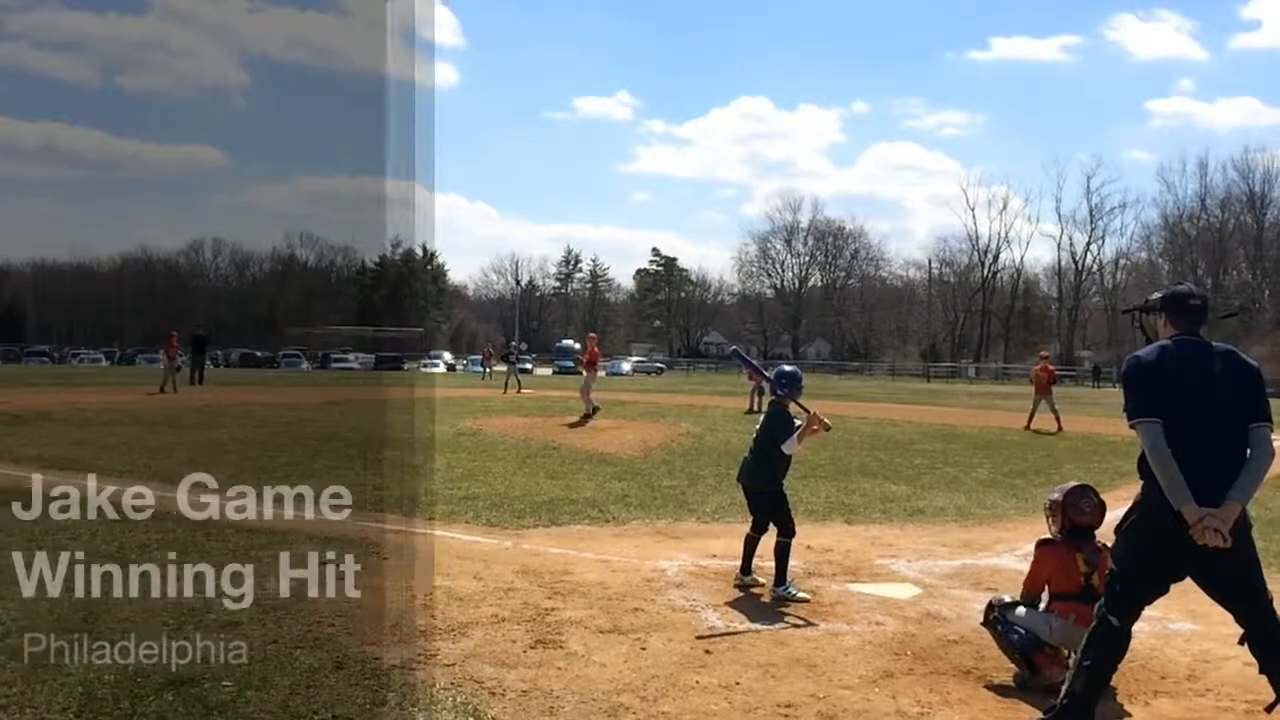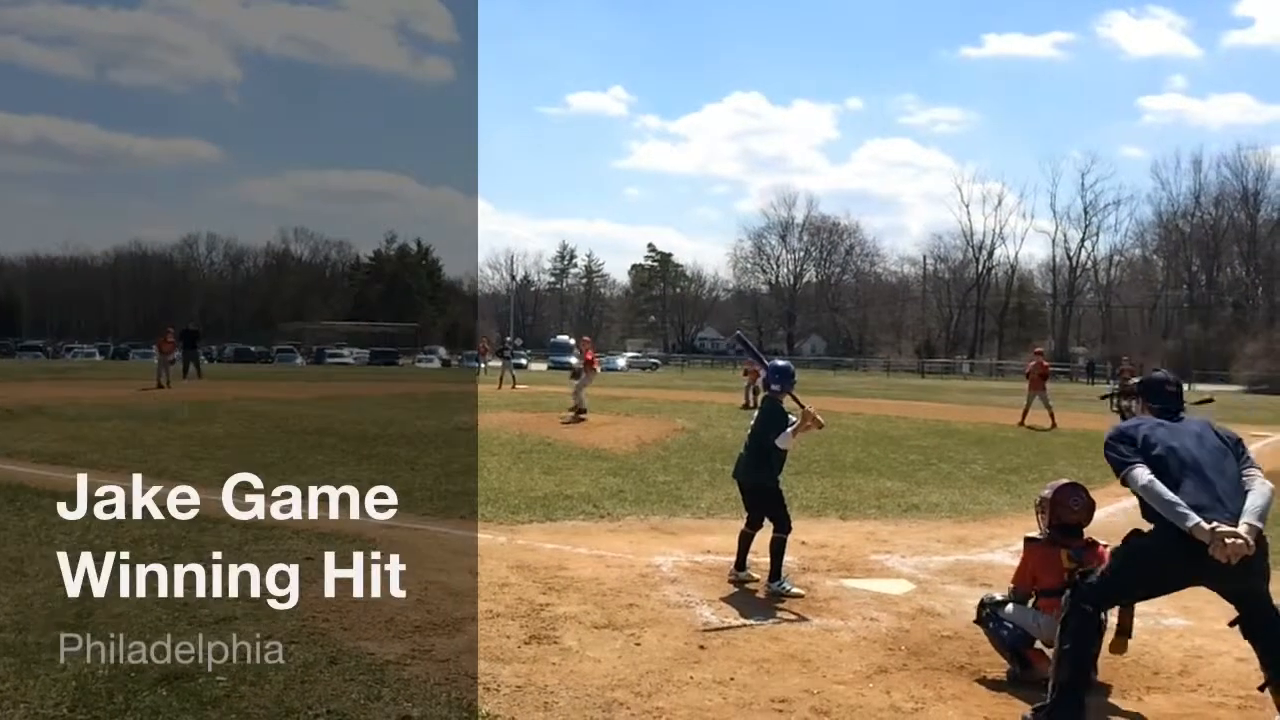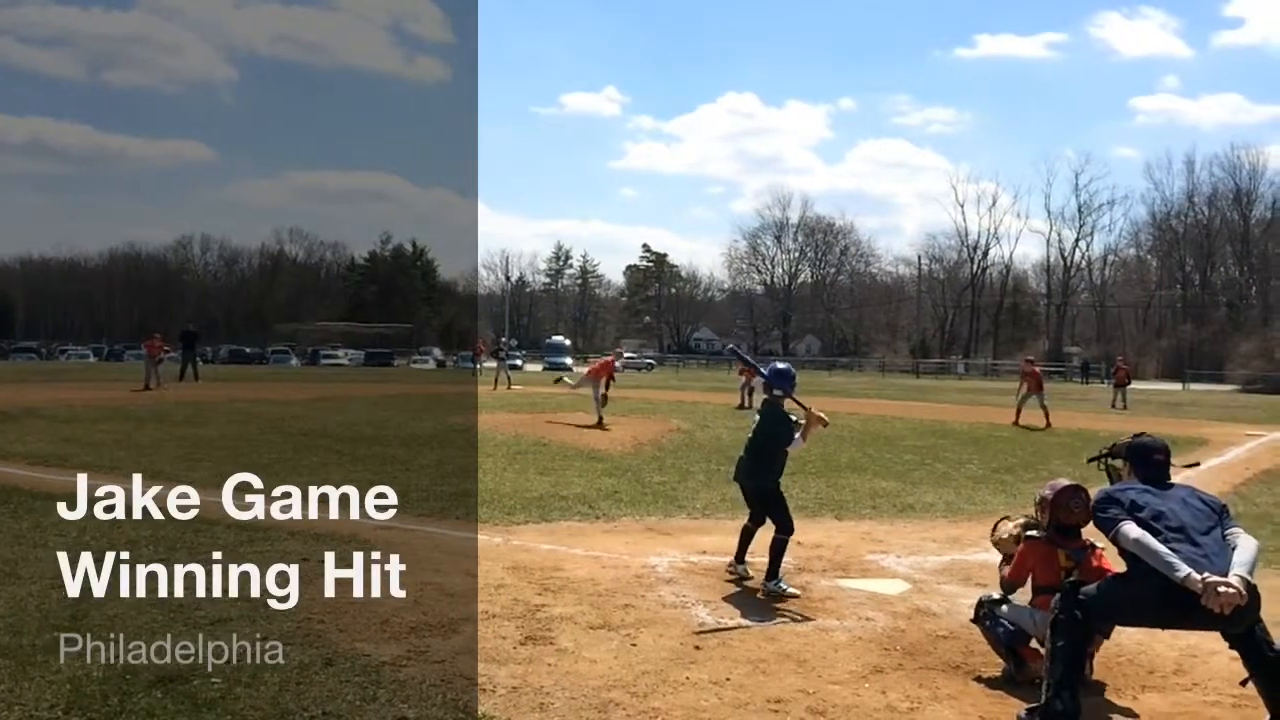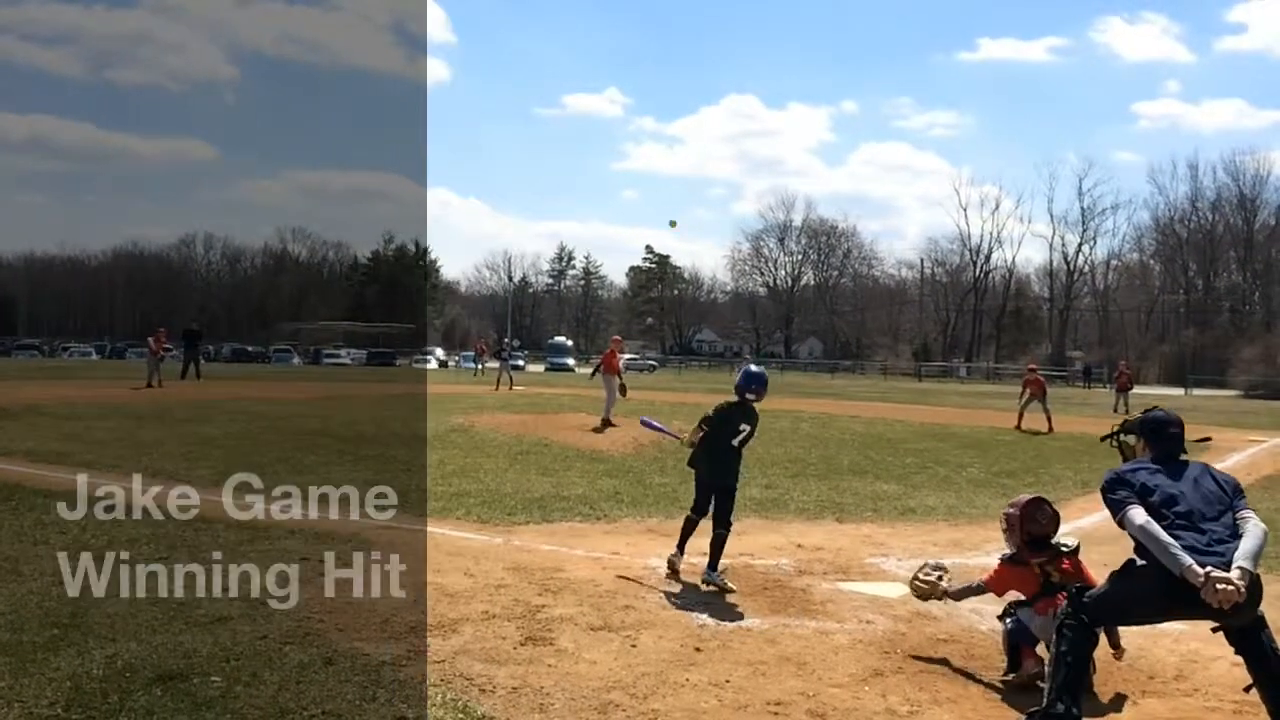
dt=0.7s
person 1, frame 1
left shoulder: (1144, 363)
right shoulder: (1244, 367)
left elbow: (1154, 443)
left wrist: (1191, 513)
right wrist: (1227, 512)
left hip: (1163, 513)
right hip: (1227, 517)
left knee: (1115, 615)
person 1, frame 2
left shoulder: (1126, 432)
right shoulder: (1221, 433)
left elbow: (1144, 483)
left wrist: (1201, 530)
right wrist: (1247, 531)
left hip: (1179, 541)
right hip: (1243, 545)
left knee: (1085, 600)
person 1, frame 3
left shoulder: (1111, 496)
right shoulder: (1204, 498)
left elbow: (1135, 538)
right elbow: (1246, 541)
left wrist: (1193, 581)
right wrist: (1238, 581)
left hip: (1169, 594)
right hip: (1233, 596)
left knee: (1071, 605)
person 1, frame 4
left shoulder: (1122, 477)
right shoulder: (1219, 478)
left elbow: (1141, 524)
right elbow: (1255, 527)
left wrist: (1194, 574)
right wrist: (1239, 575)
left hip: (1170, 584)
right hip: (1238, 588)
left knee: (1078, 612)
right knee: (1248, 624)
person 2, frame 1
left shoulder: (775, 411)
right shoulder: (781, 415)
left elbow: (794, 432)
right elbow: (788, 448)
left wrist: (814, 427)
right wrist: (808, 427)
left hip: (752, 476)
right hip: (764, 481)
left knee: (760, 523)
right knee: (786, 528)
left ankle: (744, 574)
right ankle: (780, 586)
person 2, frame 2
left shoulder: (769, 405)
right shoulder: (774, 409)
left elbow: (788, 428)
right elbow: (782, 442)
left wrist: (808, 423)
right wrist: (802, 422)
left hip: (747, 472)
right hip: (761, 476)
left knee: (755, 519)
right knee: (782, 524)
left ankle: (739, 569)
right ankle: (775, 582)
person 2, frame 3
left shoulder: (768, 408)
right shoulder: (777, 415)
left elbow: (790, 426)
right elbow: (793, 446)
left wrist: (811, 421)
right wrist: (809, 424)
left hip: (746, 474)
right hip: (762, 479)
left knee: (756, 517)
right knee: (784, 526)
left ankle: (738, 562)
right ankle: (771, 580)
person 2, frame 4
left shoulder: (726, 409)
right shoulder: (752, 418)
left elbow: (700, 430)
left wrist: (689, 440)
left hip: (704, 465)
right hip: (726, 473)
left knee: (698, 509)
right knee: (722, 522)
left ankle: (678, 554)
right ankle: (712, 572)
person 3, frame 1
left shoulder: (1049, 550)
right shoulder: (1104, 553)
left elbow: (1028, 600)
left hip: (1063, 630)
left knee: (997, 609)
left ankle: (1043, 669)
person 3, frame 2
left shoulder: (1036, 547)
right shoulder: (1096, 550)
left elbow: (1015, 597)
left hip: (1050, 628)
left knee: (990, 607)
left ankle: (1035, 665)
person 3, frame 3
left shoulder: (1033, 545)
right shoulder: (1093, 552)
left elbow: (1007, 587)
left wrist: (1007, 555)
right wrist: (1100, 634)
left hip: (1046, 625)
left knee: (987, 607)
left ankle: (1027, 663)
person 3, frame 4
left shoulder: (1011, 565)
right shoulder: (1068, 555)
left elbow: (975, 589)
left wrist: (945, 592)
right wrist: (1115, 642)
left hip: (1051, 629)
left knee: (1015, 612)
left ankle: (1028, 663)
